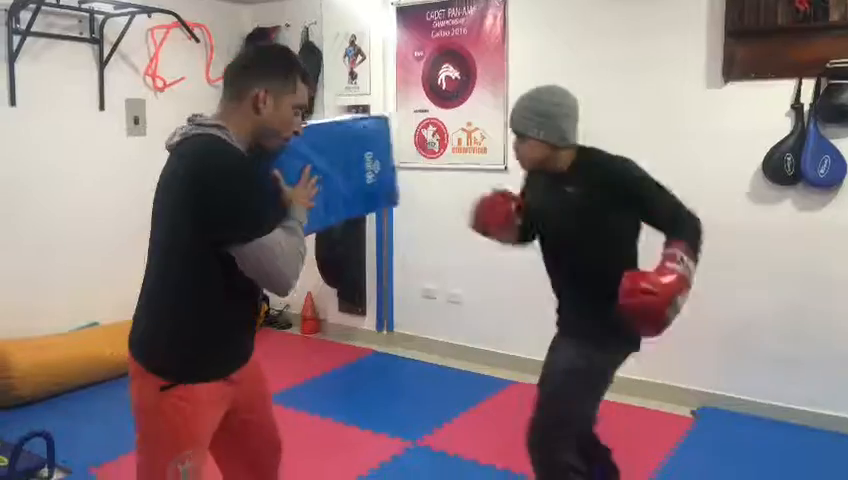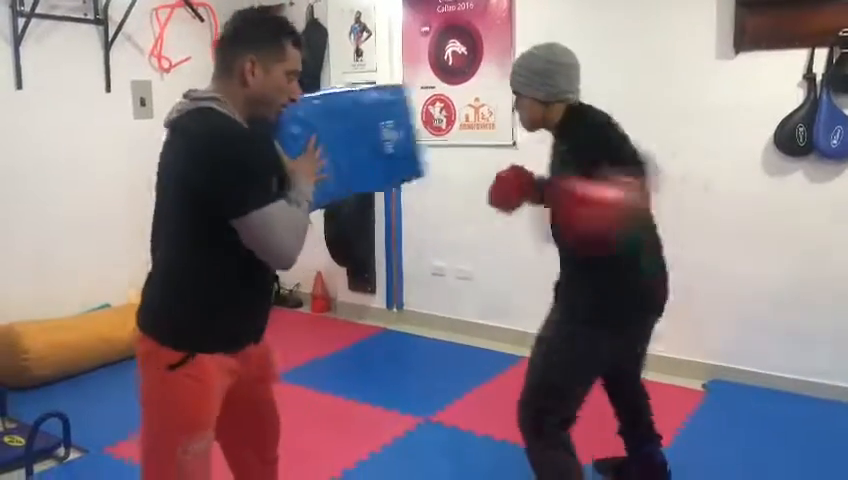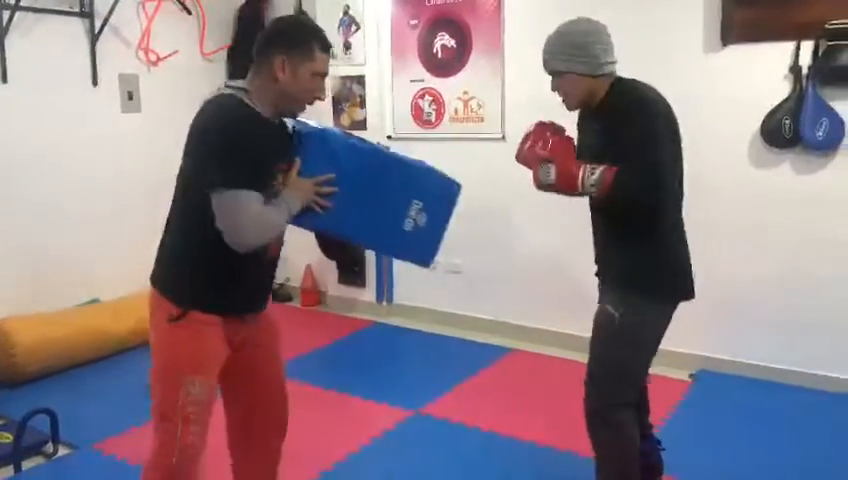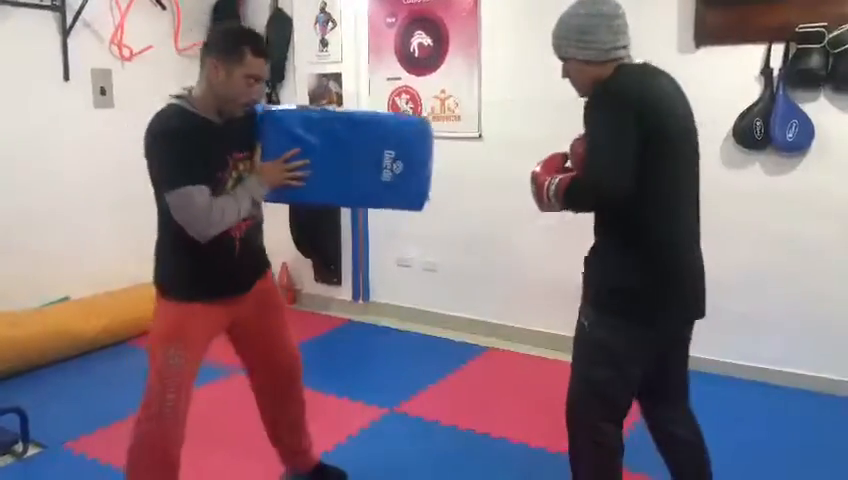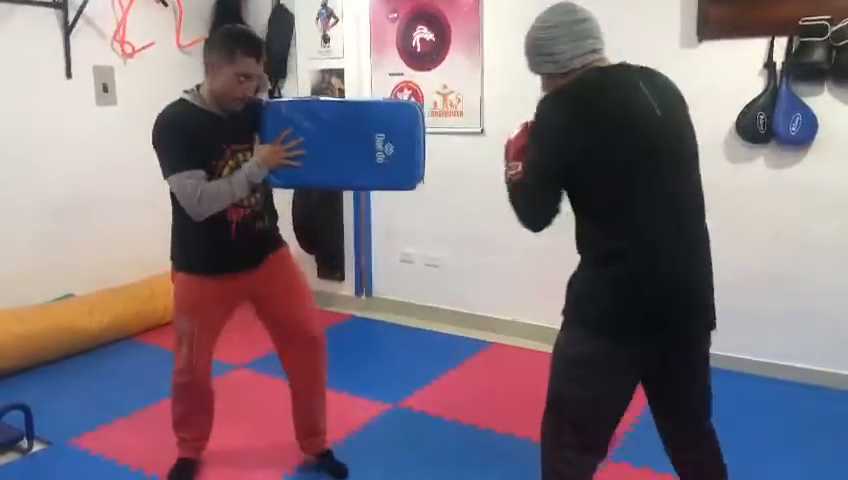
dt=0.7s
person 1, frame 1
left shoulder: (232, 157)
right shoulder: (219, 164)
right elbow: (279, 273)
left wrist: (281, 209)
right wrist: (296, 211)
left hip: (230, 354)
right hip: (177, 368)
person 1, frame 2
left shoulder: (197, 127)
right shoulder: (226, 142)
right elbow: (282, 248)
left wrist: (281, 183)
right wrist: (302, 185)
left hip: (237, 335)
right hip: (185, 346)
person 1, frame 3
left shoulder: (276, 129)
right shoulder: (225, 122)
right elbow: (243, 230)
left wrist: (306, 193)
right wrist: (294, 199)
left hip: (249, 302)
right hip: (191, 306)
left knee: (266, 414)
person 1, frame 4
left shoulder: (244, 119)
right shoulder: (170, 131)
right elbow: (202, 222)
right wrist: (260, 182)
left hip: (253, 280)
right hip: (189, 294)
left knee: (284, 376)
right knee: (164, 411)
person 1, frame 5
left shoulder: (258, 113)
right shoulder: (176, 123)
left elbow: (291, 164)
right elbow: (198, 202)
right wrist: (259, 165)
left hip: (267, 254)
right hip: (204, 267)
left knee: (307, 342)
right knee: (191, 367)
left ankle: (316, 443)
person 2, frame 1
left shoulder: (611, 174)
right shoulder: (540, 175)
left elbow: (685, 225)
right elbow: (524, 231)
left wrist: (672, 276)
right wrist: (503, 221)
left hip: (607, 321)
right hip: (579, 318)
left knee: (550, 440)
right knee: (567, 403)
person 2, frame 2
left shoulder: (590, 129)
right shoulder: (576, 129)
left elbow: (631, 173)
left wrist: (618, 195)
right wrist: (534, 188)
left hip: (604, 294)
right hip: (631, 287)
left knee: (540, 415)
right knee: (623, 383)
person 2, frame 3
left shoulder: (641, 108)
right shoulder: (594, 112)
left elbow: (653, 190)
left wrist: (580, 175)
right wrist: (560, 161)
left hip: (647, 275)
right hip: (625, 268)
left knee: (607, 396)
right knee: (624, 379)
person 2, frame 4
left shoulder: (614, 97)
right shoulder: (659, 85)
left elbow: (607, 188)
left wrist: (553, 187)
left hip: (631, 285)
right hip: (674, 279)
left knee: (593, 411)
right knee: (666, 398)
person 2, frame 5
left shoulder: (562, 109)
right shoulder: (660, 87)
left elbow: (535, 213)
left wrist: (519, 165)
left hip: (614, 298)
right hip: (687, 290)
left knee: (571, 439)
right knee: (687, 419)
